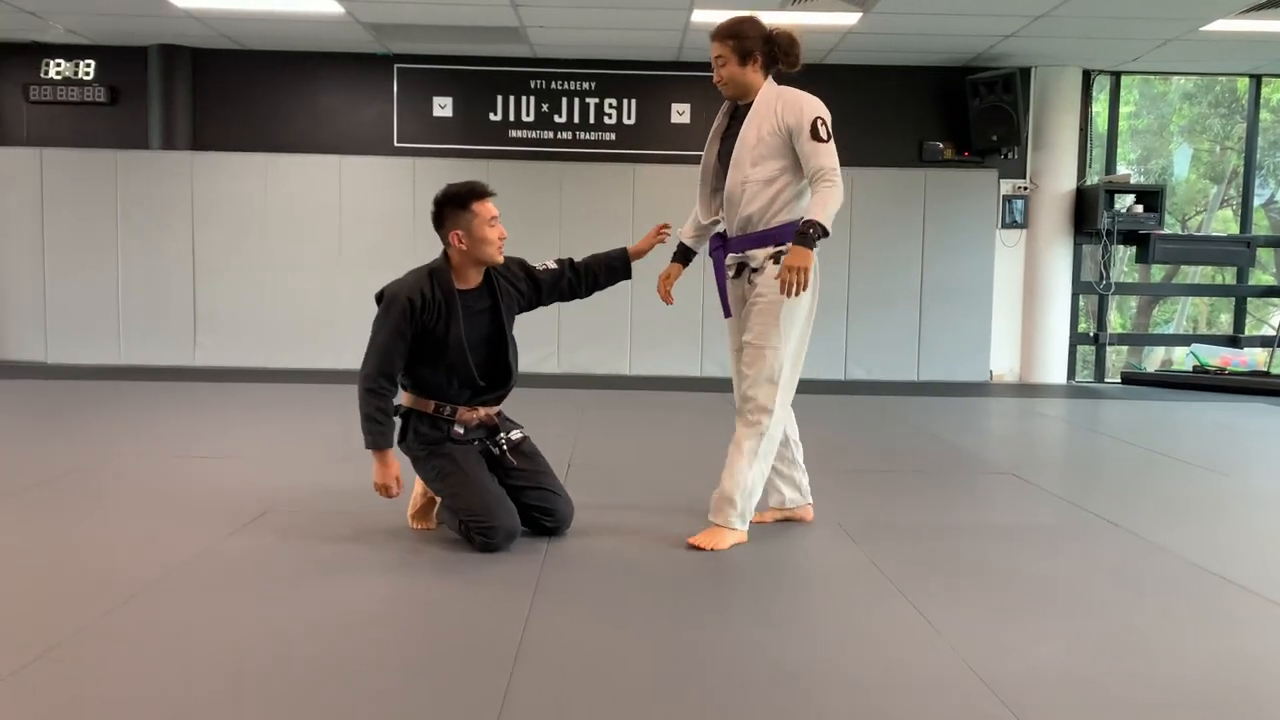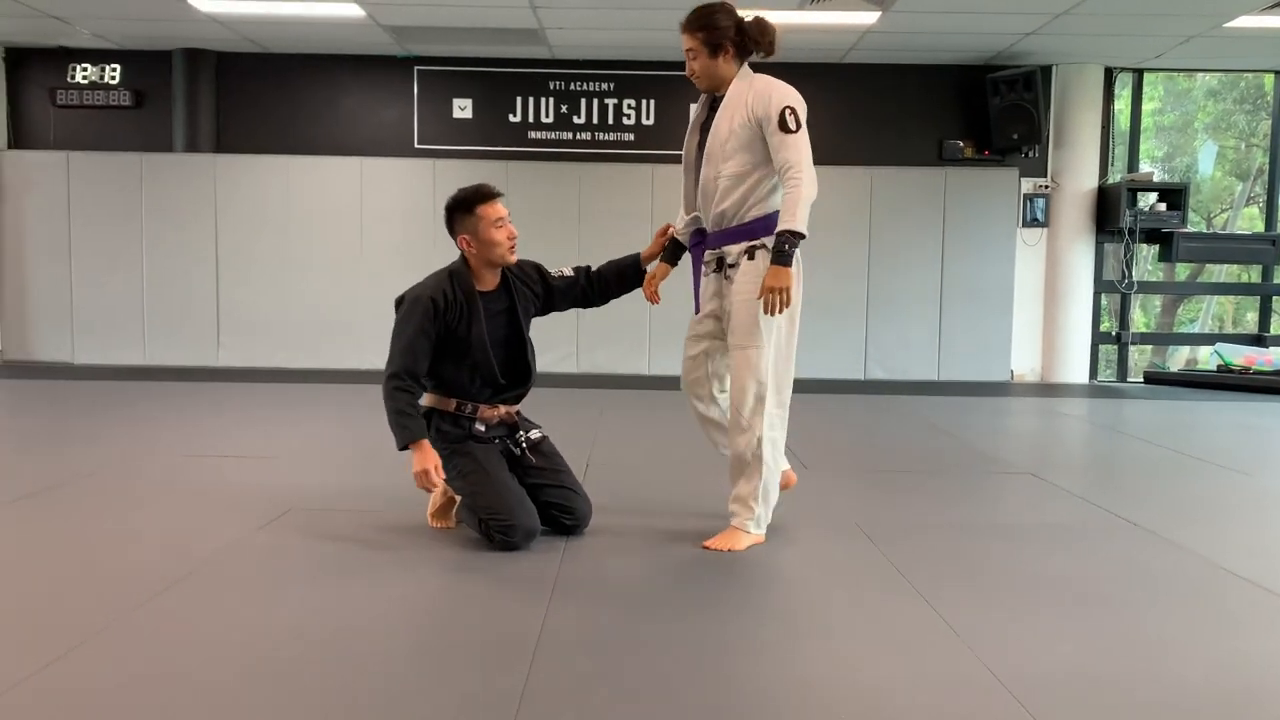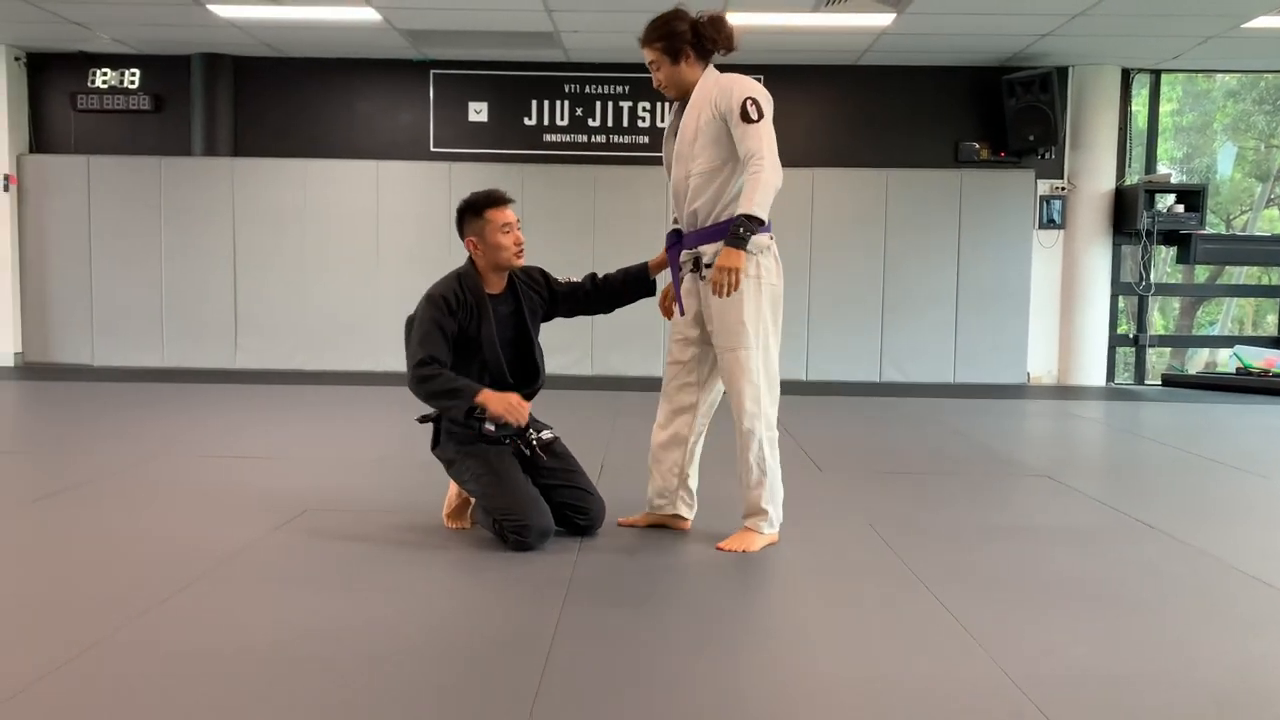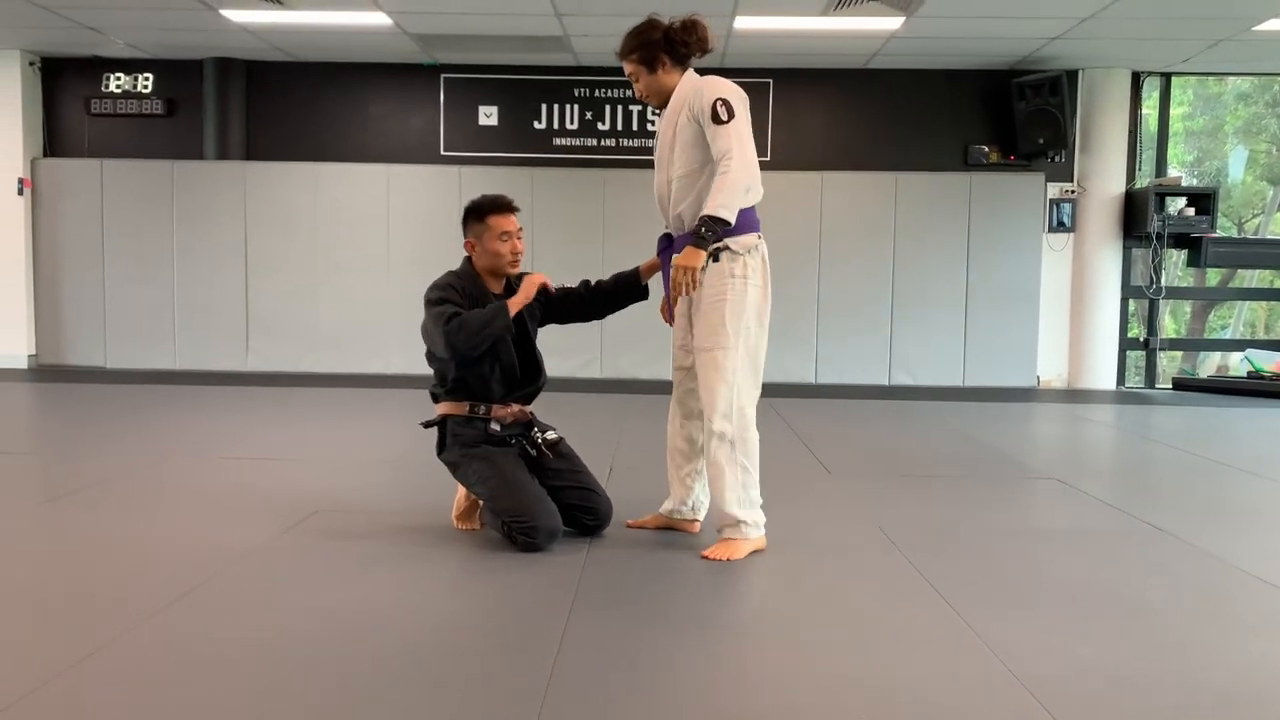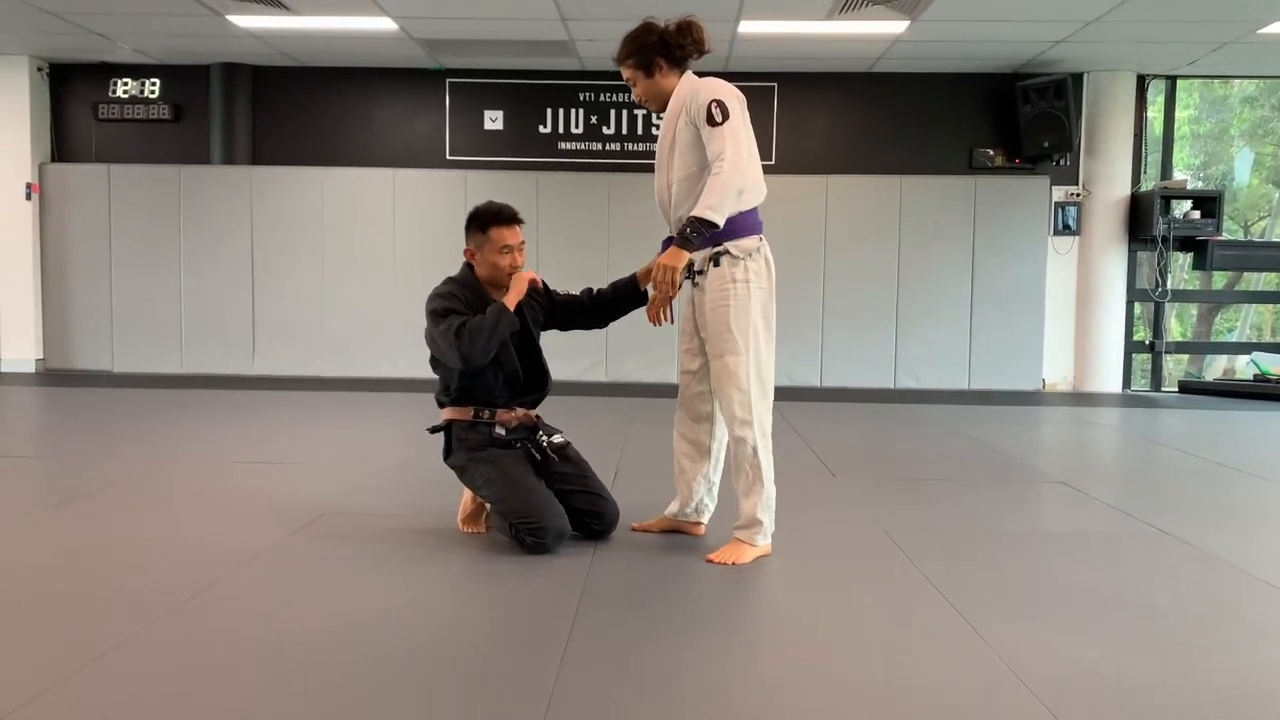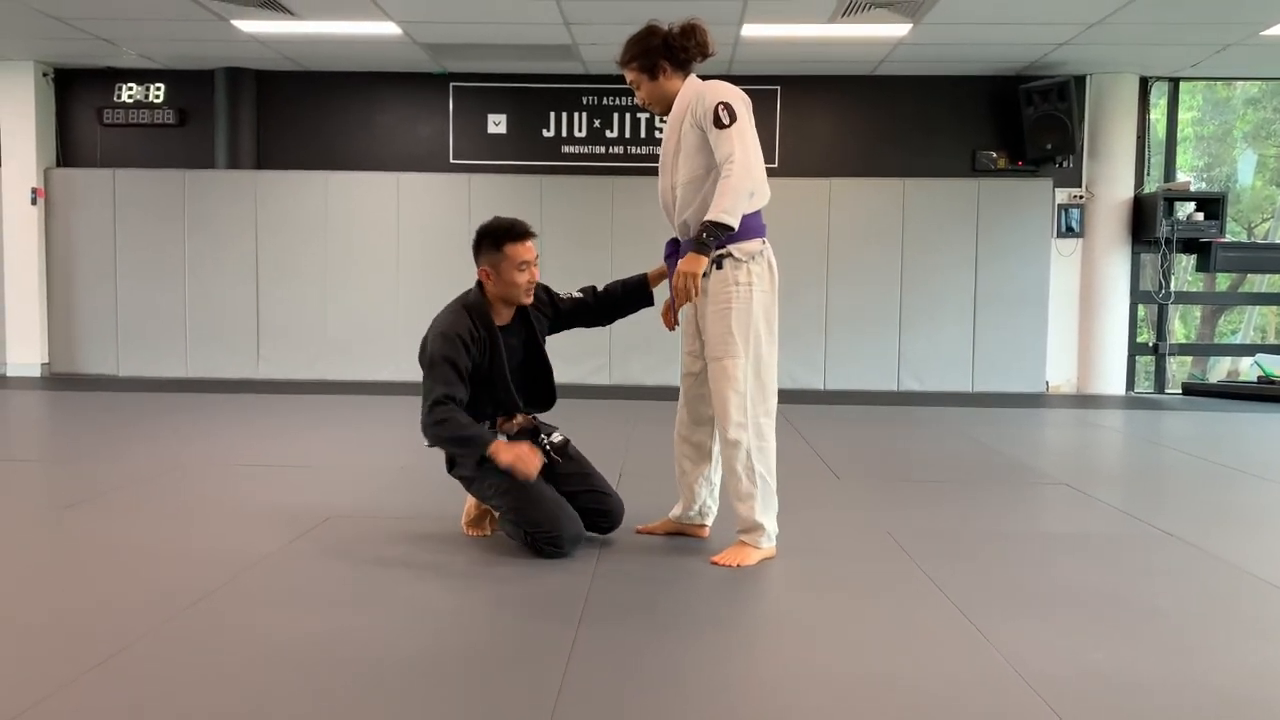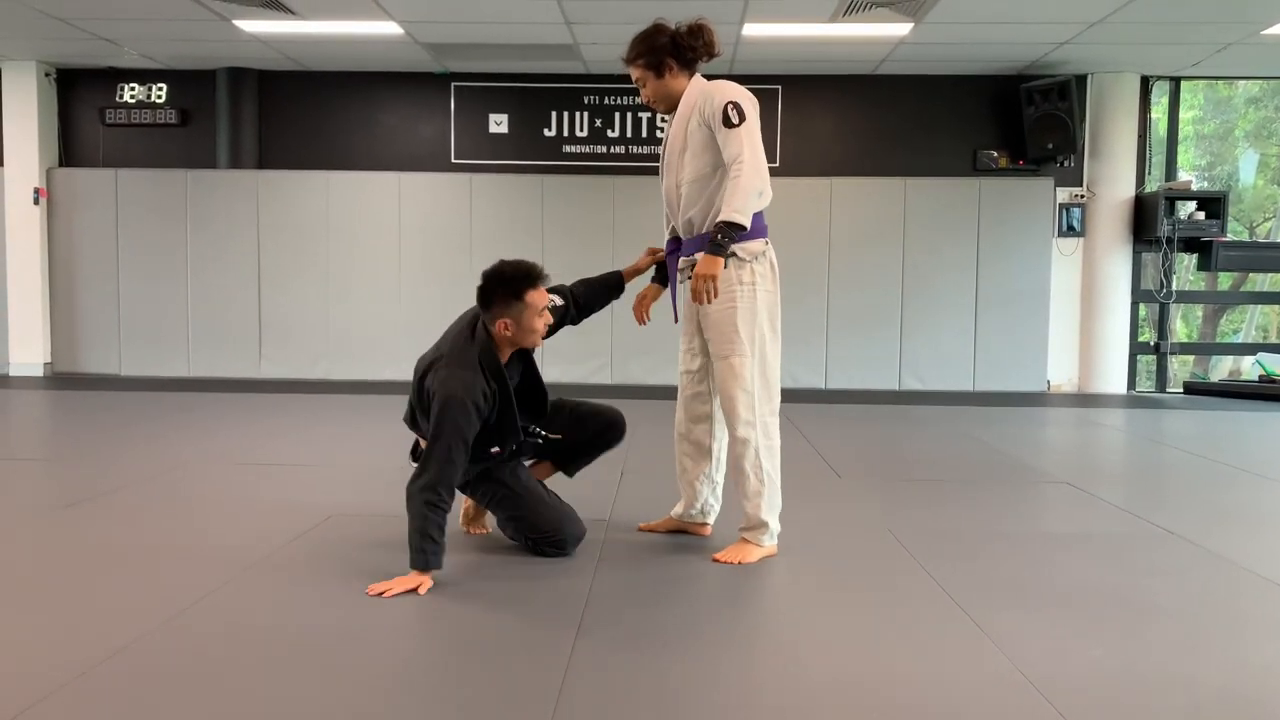
dt=0.3s
person 1, frame 1
left shoulder: (798, 107)
right shoulder: (729, 120)
left elbow: (829, 184)
right elbow: (712, 201)
left wrist: (804, 241)
right wrist: (679, 258)
left hip: (781, 264)
right hip: (738, 266)
left knee: (762, 392)
right knee: (758, 391)
left ankle: (730, 518)
right ankle: (792, 499)
person 1, frame 2
left shoulder: (772, 96)
right shoulder: (710, 109)
left elbow: (800, 181)
left wrist: (782, 259)
right wrist: (667, 257)
left hip: (760, 260)
right hip: (717, 261)
left knee: (755, 390)
right knee: (699, 379)
left ankle: (750, 518)
right ankle: (770, 471)
person 1, frame 3
left shoulder: (736, 92)
right shoulder: (686, 112)
left elbow: (764, 169)
left wrist: (738, 243)
right wrist: (677, 275)
left hip: (739, 258)
right hip: (698, 263)
left knee: (748, 392)
right knee: (682, 388)
left ankle: (763, 519)
right ankle: (672, 503)
person 1, frame 4
left shoulder: (713, 93)
right shoulder: (676, 113)
left elbow: (737, 171)
left wrist: (697, 243)
right wrist: (674, 275)
left hip: (731, 258)
right hip: (699, 263)
left knee: (725, 394)
right knee: (689, 392)
left ankle: (744, 526)
right ankle: (685, 507)
person 1, frame 5
left shoulder: (710, 95)
right shoulder: (679, 114)
left elbow: (732, 173)
left wrist: (681, 243)
right wrist: (669, 278)
left hip: (734, 260)
right hip: (704, 265)
left knee: (740, 398)
right knee: (695, 396)
left ankle: (756, 531)
right ankle: (690, 509)
person 1, frame 6
left shoulder: (716, 96)
right shoulder: (682, 116)
left elbow: (741, 174)
left wrist: (700, 248)
right wrist: (678, 285)
left hip: (736, 262)
right hip: (707, 267)
left knee: (740, 400)
right knee: (697, 399)
left ankle: (759, 533)
right ankle: (694, 511)
person 1, frame 7
left shoulder: (722, 97)
right shoulder: (683, 119)
left elbow: (748, 173)
left wrist: (716, 248)
right wrist: (660, 278)
left hip: (737, 262)
right hip: (702, 266)
left knee: (744, 398)
right knee: (695, 396)
left ankle: (761, 531)
right ankle: (695, 509)
person 2, frame 1
left shoulder: (508, 277)
right shoulder: (410, 297)
left elbow: (571, 278)
right elbow: (377, 378)
left wrist: (637, 251)
right wrist: (383, 456)
left hip: (492, 426)
right hip: (436, 434)
left knee: (556, 517)
right knee: (497, 532)
left ankle: (463, 488)
right ankle: (439, 496)
person 2, frame 2
left shoulder: (524, 279)
right shoulder: (432, 298)
left elbow: (588, 286)
right elbow: (400, 380)
left wrist: (650, 255)
right wrist: (419, 446)
left hip: (510, 424)
right hip: (457, 431)
left knee: (574, 516)
right knee: (518, 530)
left ankle: (480, 489)
right ankle: (457, 495)
person 2, frame 3
left shoulder: (530, 284)
right shoulder: (445, 300)
left elbow: (594, 294)
right elbow: (423, 375)
left wrist: (660, 264)
right wrist: (487, 397)
left hip: (521, 426)
right hip: (467, 433)
left knee: (588, 516)
right knee: (531, 530)
left ankle: (493, 489)
right ankle: (473, 497)
person 2, frame 4
left shoulder: (525, 285)
right shoulder: (446, 292)
left elbow: (588, 301)
right elbow: (453, 340)
left wrist: (652, 268)
right wrist: (515, 302)
left hip: (523, 427)
right hip: (472, 435)
left knee: (596, 515)
right knee: (540, 531)
left ankle: (501, 490)
right ankle: (480, 497)
person 2, frame 5
left shoulder: (529, 292)
right shoulder: (447, 299)
left elbow: (592, 309)
right elbow: (467, 351)
left wrist: (649, 273)
right wrist: (510, 301)
left hip: (530, 431)
right hip: (479, 439)
left knee: (602, 520)
right knee: (547, 532)
left ankle: (505, 493)
right ankle: (486, 501)
person 2, frame 6
left shoulder: (533, 301)
right shoulder: (453, 332)
left elbow: (597, 305)
right elbow: (439, 415)
left wrist: (661, 274)
right wrist: (499, 450)
left hip: (529, 434)
right hip: (482, 449)
left knee: (607, 515)
right knee: (561, 537)
left ankle: (501, 496)
right ankle: (491, 502)
person 2, frame 7
left shoulder: (510, 322)
right shoulder: (461, 387)
left elbow: (570, 301)
right elbow: (435, 478)
left wrist: (634, 271)
right wrist: (423, 567)
left hip: (512, 425)
right hip: (474, 457)
left knee: (610, 424)
right knee: (562, 537)
left ankle: (523, 484)
right ankle: (491, 497)
